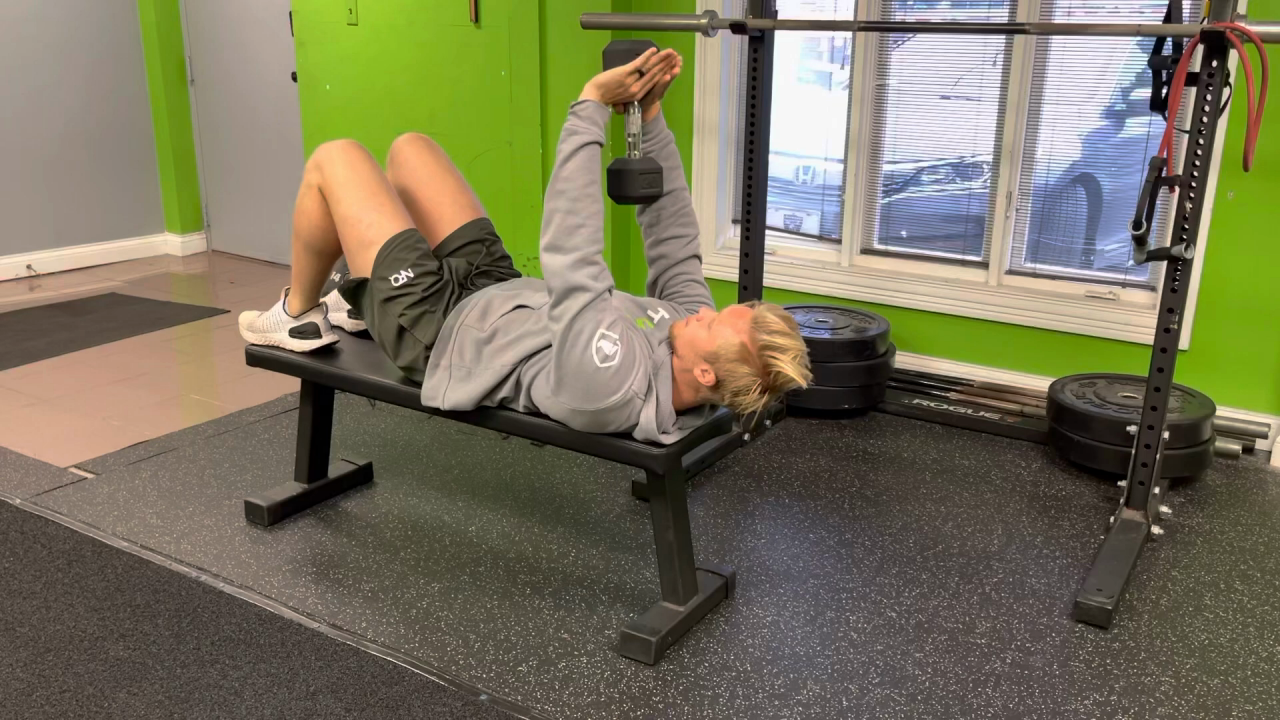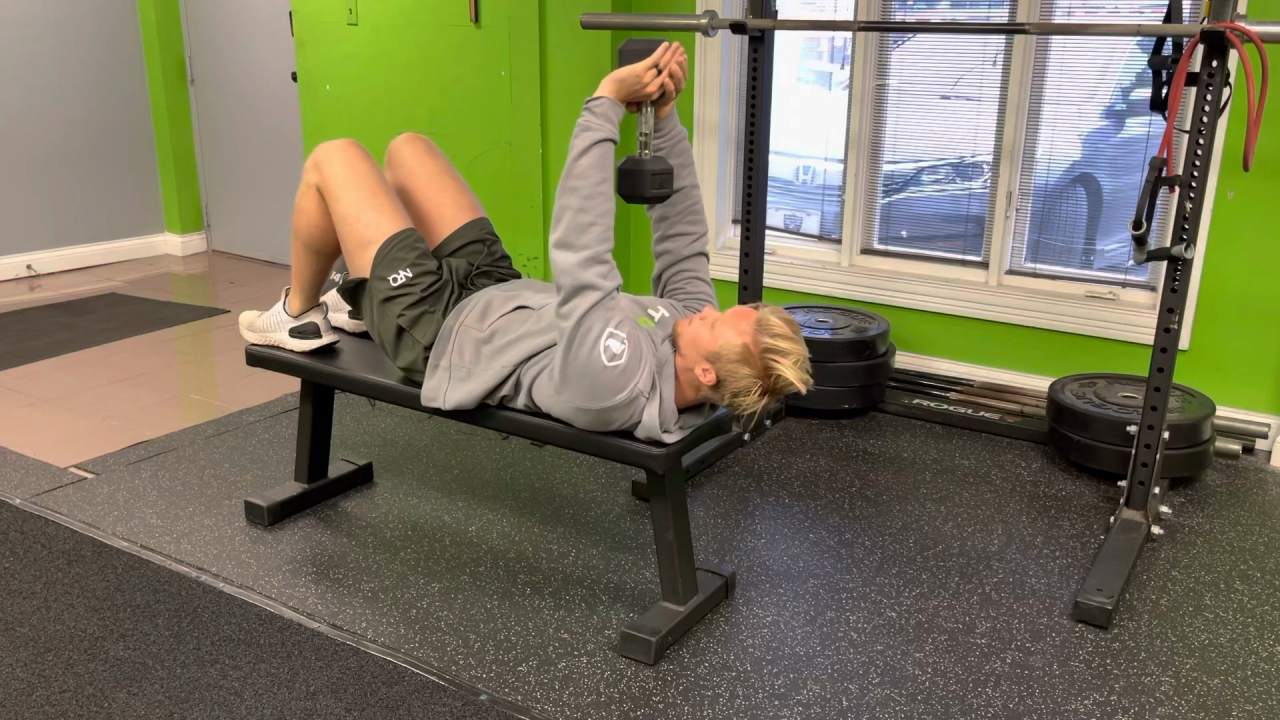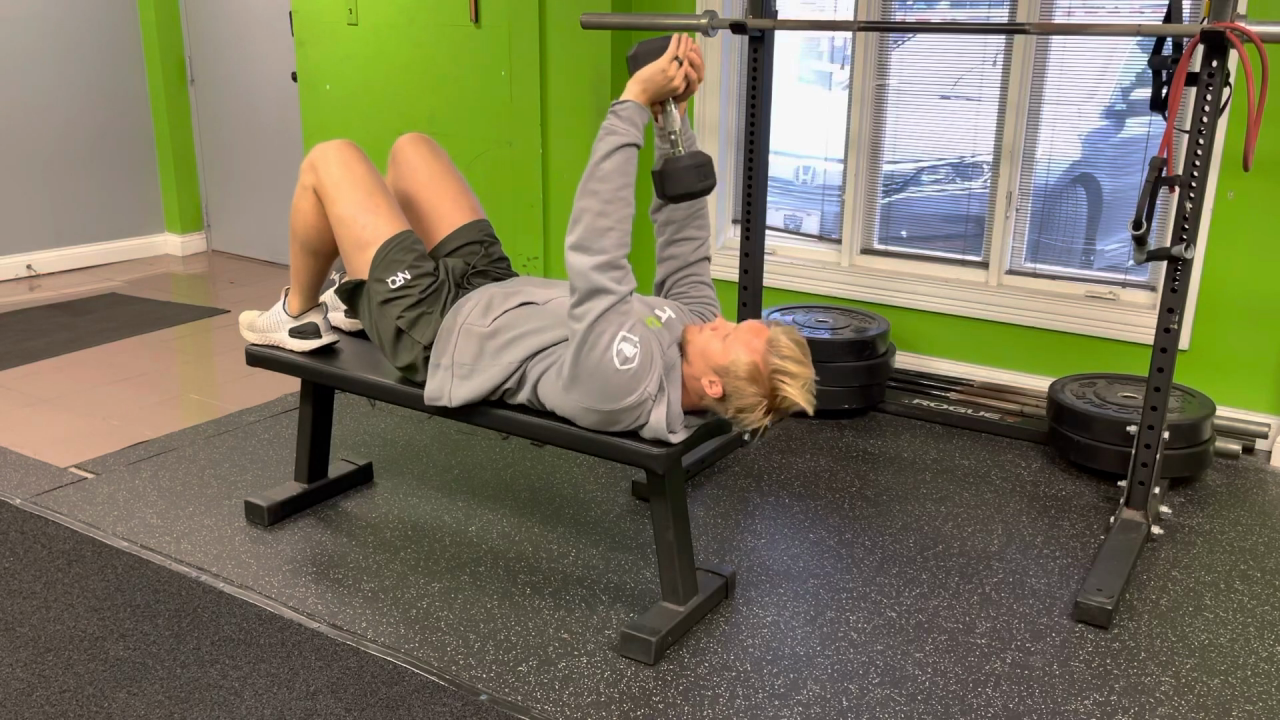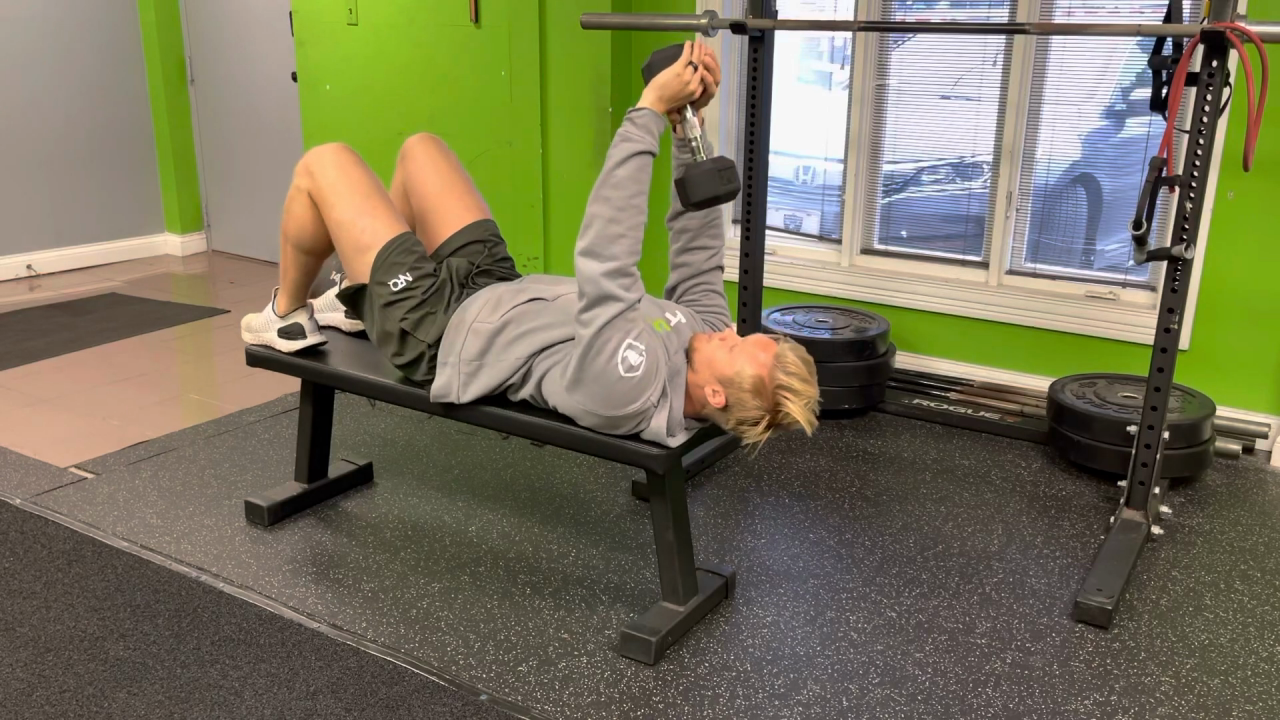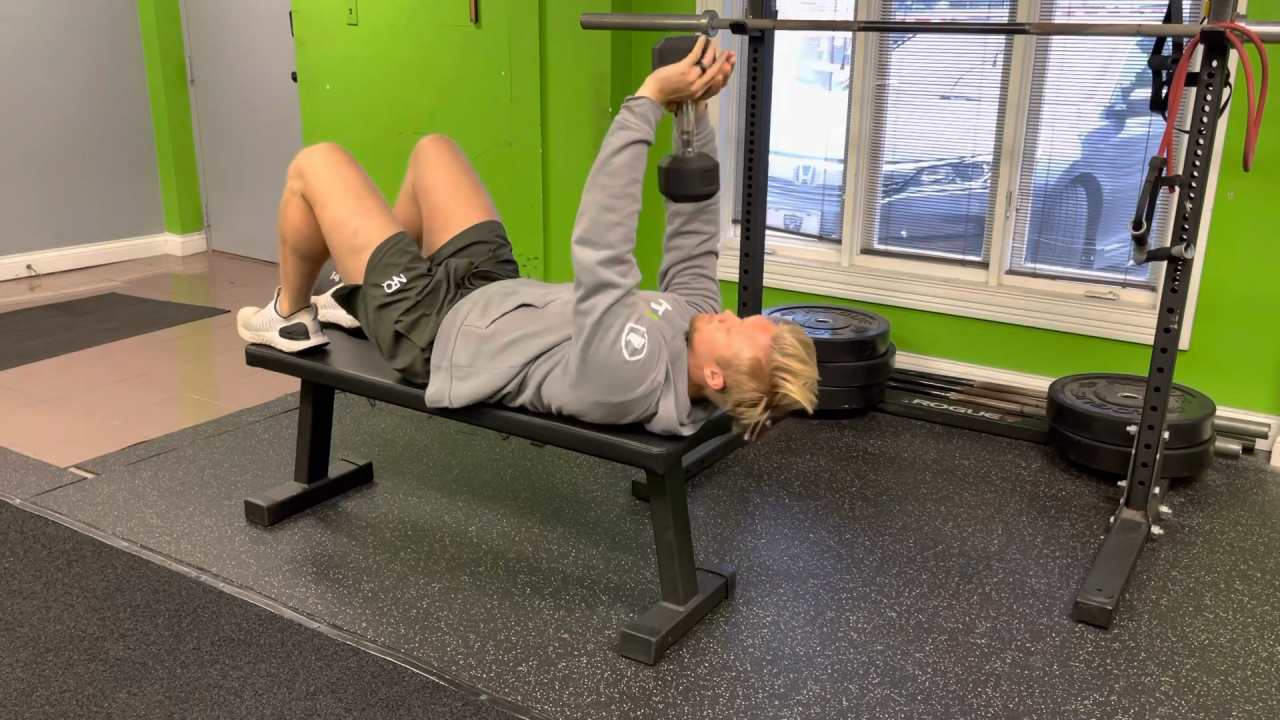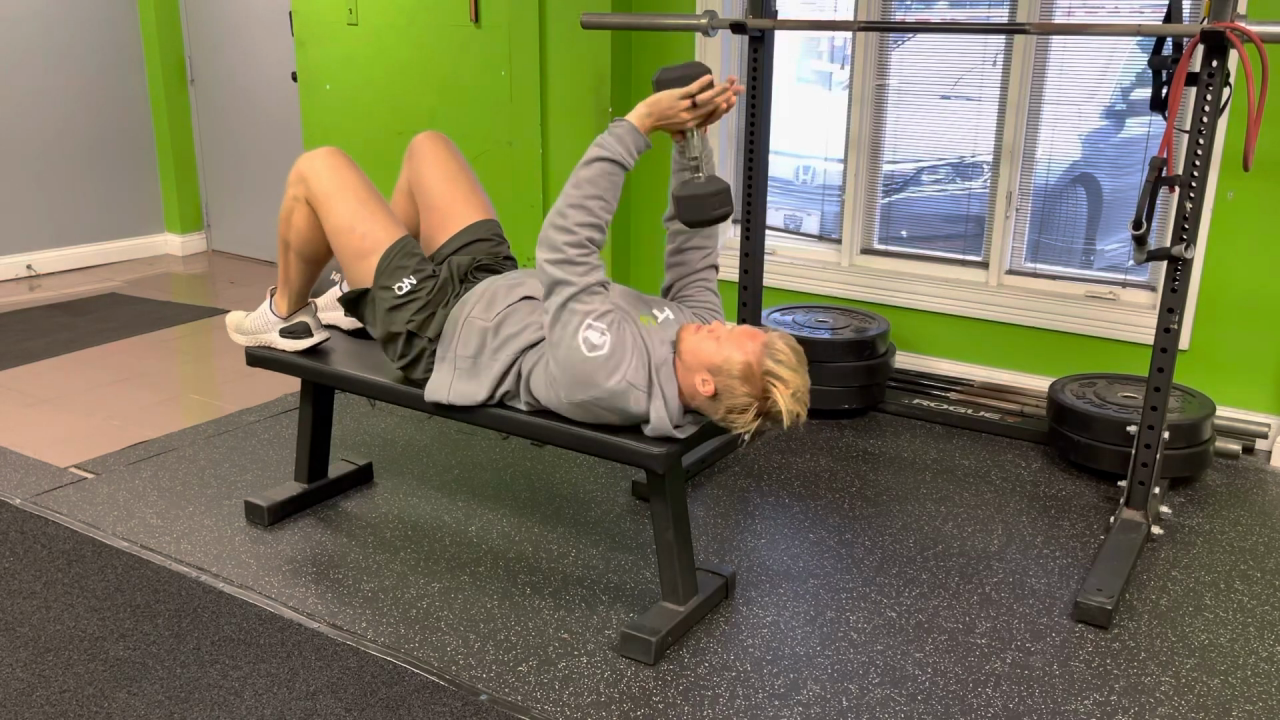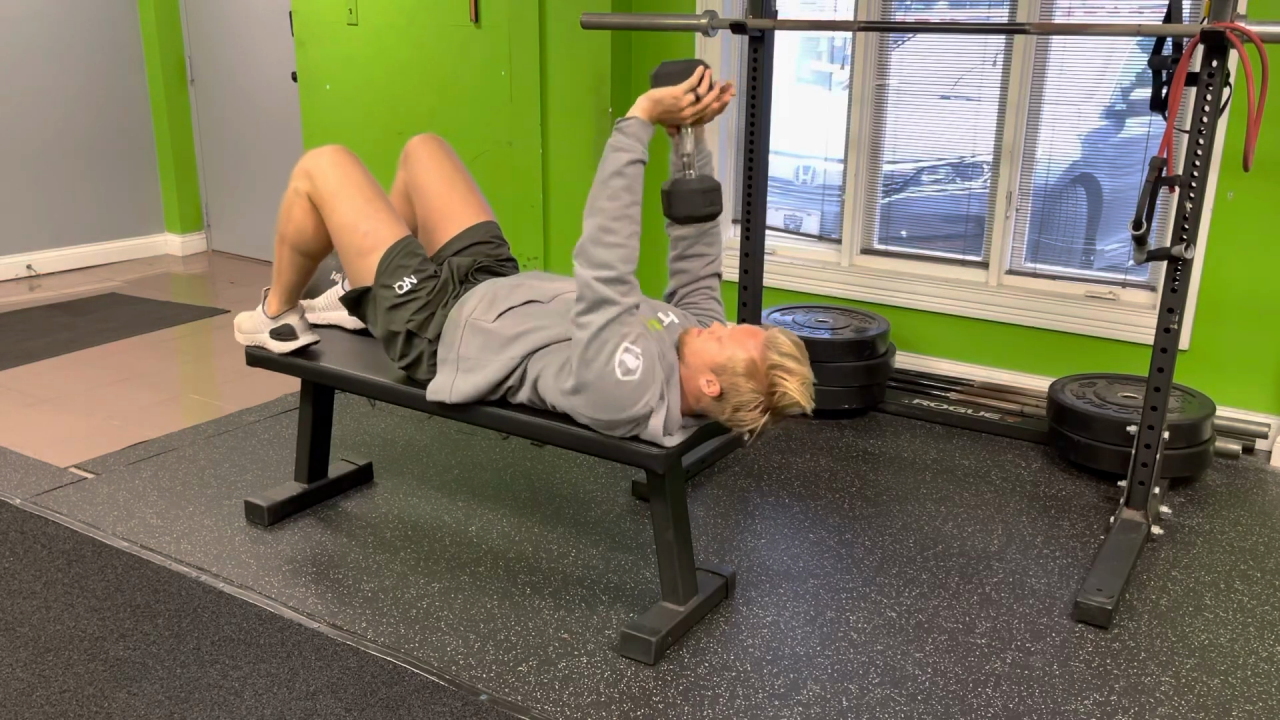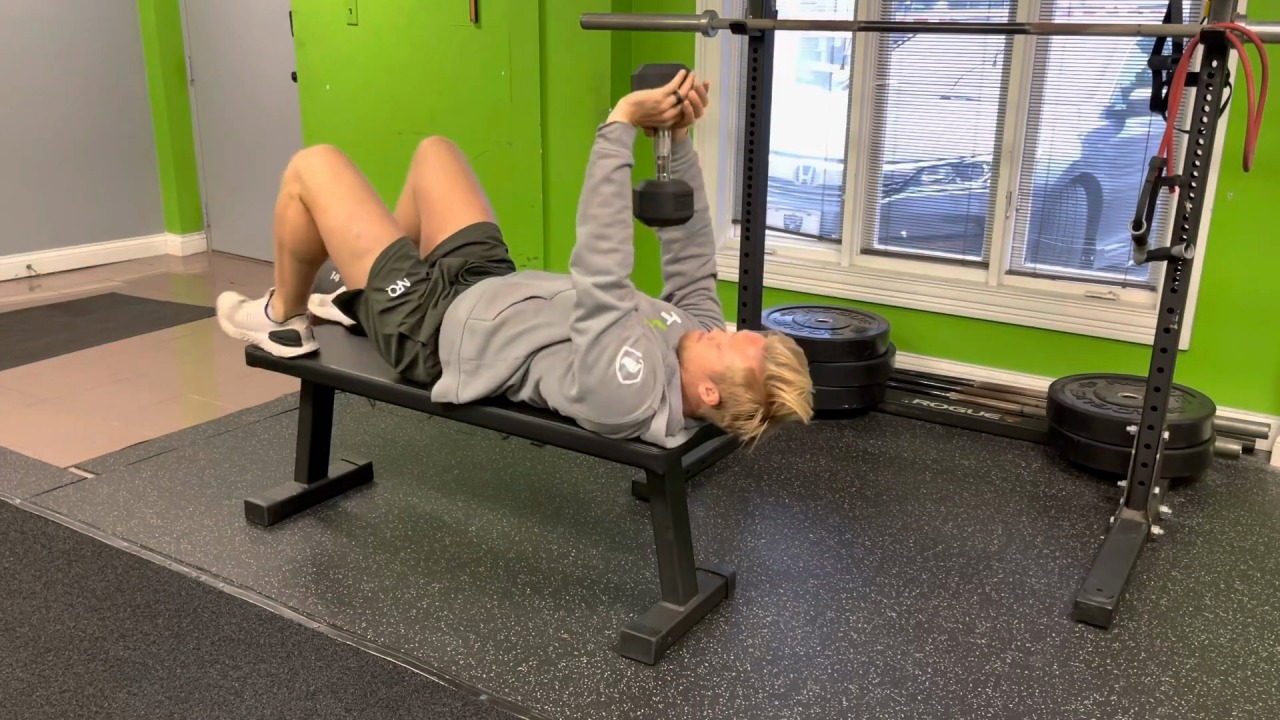
dt=0.3s
person 1, frame 1
left shoulder: (611, 387)
right shoulder: (697, 339)
left elbow: (570, 258)
right elbow: (675, 240)
left wrist: (592, 102)
right wrist: (650, 115)
left hip: (436, 332)
right hip: (495, 293)
left knee: (333, 159)
right knee: (410, 148)
left ankle: (298, 317)
right ankle: (360, 300)
person 1, frame 2
left shoulder: (618, 386)
right shoulder: (699, 342)
left elbow: (578, 253)
right elbow: (683, 239)
left wrist: (606, 101)
right wrist: (663, 112)
left hip: (437, 331)
right hip: (496, 294)
left knee: (332, 159)
right knee: (407, 149)
left ankle: (298, 316)
right ankle: (358, 302)
person 1, frame 3
left shoulder: (625, 387)
right shoulder: (697, 331)
left elbow: (594, 254)
right elbow: (685, 236)
left wrist: (635, 101)
right wrist: (676, 113)
left hip: (433, 330)
right hip: (489, 293)
left knee: (329, 160)
right knee: (411, 147)
left ankle: (299, 317)
right ankle: (355, 302)
person 1, frame 4
left shoulder: (628, 391)
right shoulder: (703, 331)
left elbow: (604, 261)
right elbow: (699, 245)
left wrist: (652, 109)
left hip: (437, 329)
right hip: (493, 290)
left knee: (324, 163)
right knee: (420, 149)
left ankle: (288, 316)
right ankle: (359, 301)
person 1, frame 5
left shoulder: (632, 378)
right shoulder: (699, 325)
left elbow: (600, 249)
right elbow: (694, 237)
left wrist: (649, 99)
right wrist: (695, 113)
left hip: (433, 332)
right hip: (489, 290)
left knee: (316, 164)
right knee: (433, 147)
left ankle: (290, 317)
right ankle: (359, 299)
person 1, frame 6
left shoulder: (609, 378)
right shoulder: (701, 336)
left elbow: (564, 248)
right elbow: (694, 247)
left wrist: (639, 123)
right wrist: (694, 135)
left hip: (437, 326)
right hip: (491, 285)
left knee: (318, 168)
right knee: (427, 144)
left ankle: (287, 316)
right ankle: (361, 297)
person 1, frame 7
left shoulder: (627, 394)
right shoulder: (703, 340)
left elbow: (603, 271)
right elbow: (698, 255)
left wrist: (641, 118)
right wrist: (693, 135)
left hip: (434, 325)
right hip: (492, 285)
left knee: (321, 165)
right knee: (421, 148)
left ankle: (277, 315)
right ankle: (359, 300)
person 1, frame 8
left shoulder: (628, 398)
right shoulder: (699, 337)
left elbow: (599, 276)
right elbow: (691, 255)
left wrist: (622, 123)
right wrist: (676, 136)
left hip: (431, 327)
right hip: (489, 286)
left knee: (313, 165)
right knee: (435, 149)
left ankle: (283, 316)
right ankle: (360, 297)
